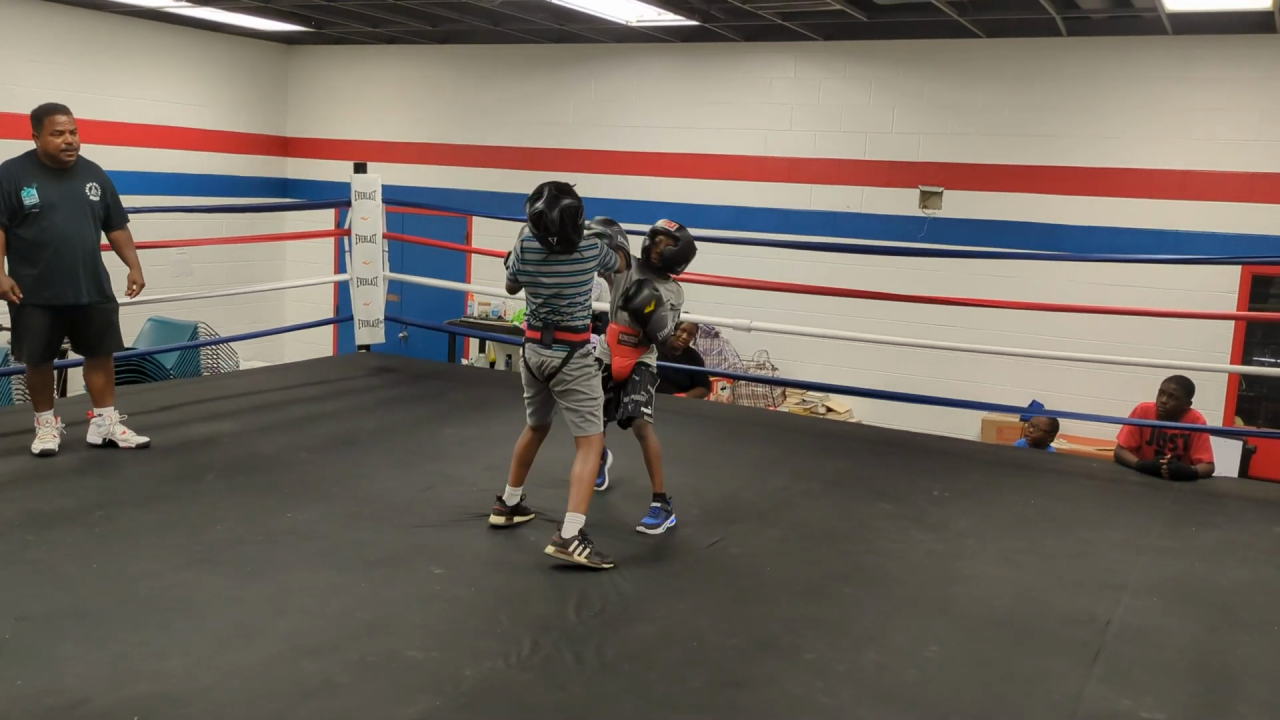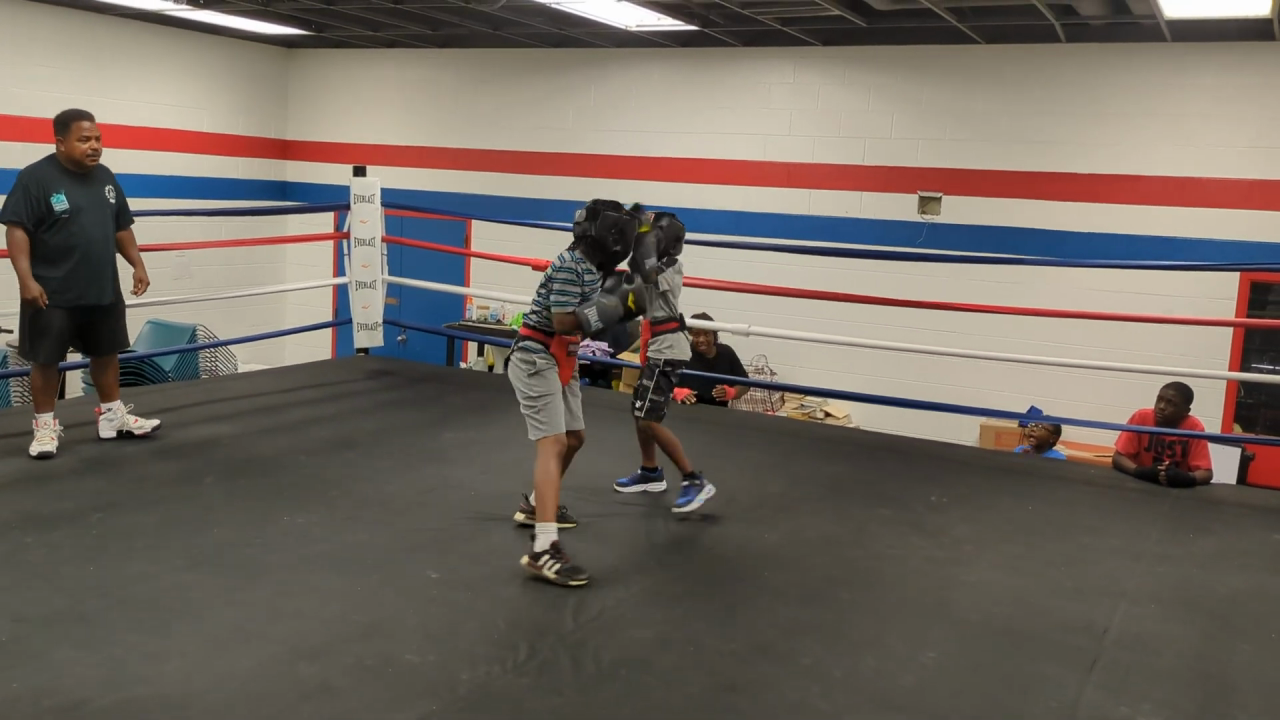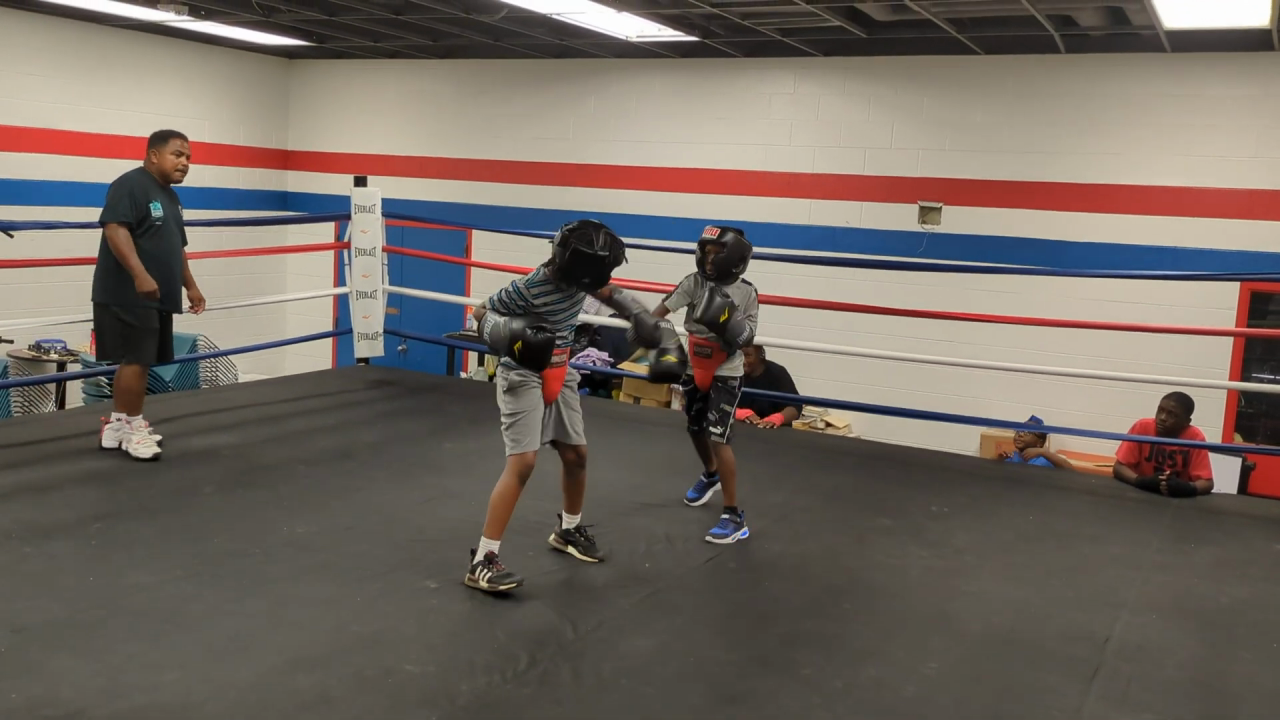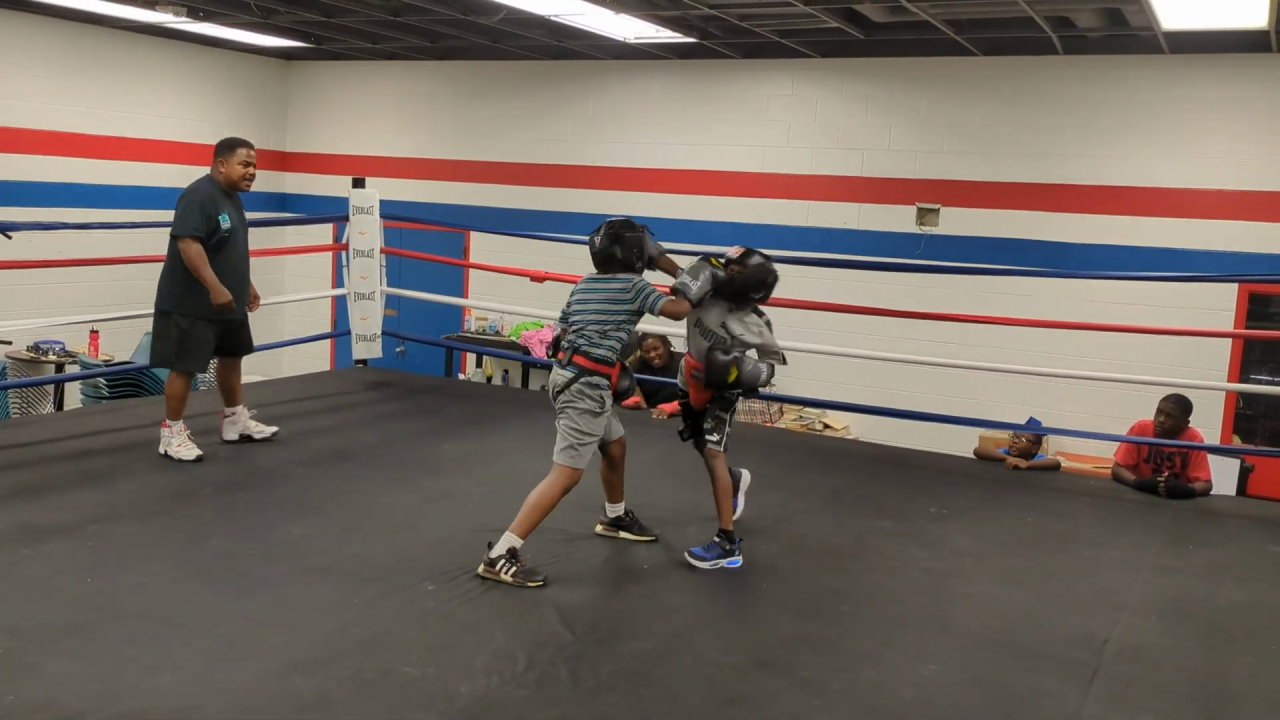
dt=0.7s
person 1, frame 1
left shoulder: (526, 250)
right shoulder: (592, 249)
left elbow: (511, 286)
right elbow: (619, 259)
right wrist: (605, 236)
left hip: (534, 350)
right hip: (572, 355)
left knee: (536, 427)
right knee: (590, 443)
left ankle: (507, 504)
right ankle: (570, 535)
person 1, frame 2
left shoulder: (589, 265)
right shoulder: (569, 266)
left elbow: (594, 307)
right elbow: (563, 323)
left wrist: (616, 296)
right wrist: (612, 306)
left hip: (558, 360)
right hip: (534, 359)
left knee: (573, 437)
right knee: (551, 446)
left ankle: (535, 505)
right ankle: (543, 549)
person 1, frame 3
left shoulder: (574, 273)
right shoulder: (528, 287)
left elbow: (616, 297)
right elbow: (480, 314)
left wrist: (658, 331)
right wrist: (512, 335)
left hip: (559, 375)
right hip: (521, 377)
left knee: (576, 455)
right knee: (521, 463)
left ankle: (568, 529)
right ankle: (483, 560)
person 1, frame 4
left shoulder: (586, 283)
right shoulder: (631, 285)
right elbow: (678, 309)
right wrist: (691, 278)
left hip: (573, 378)
right hip: (587, 386)
left knee: (615, 447)
right knee: (565, 475)
left ankle: (616, 516)
right ankle: (501, 554)
person 2, frame 1
left shoulder: (94, 174)
left elbow: (116, 227)
left wrist: (134, 266)
left hip: (92, 289)
right hip: (35, 293)
left knee: (101, 354)
right knee: (38, 359)
left ankle: (104, 423)
right ankle: (47, 425)
person 2, frame 2
left shoulder: (105, 178)
right shoulder: (36, 178)
left elbow: (121, 227)
left wrist: (138, 265)
left hip: (103, 290)
right hip: (54, 293)
left knee: (107, 353)
right knee: (45, 358)
left ankle: (113, 417)
right ankle: (45, 427)
person 2, frame 3
left shoulder: (170, 195)
right shoulder: (130, 185)
left elbow: (176, 248)
right elbow: (115, 229)
left wrist: (190, 286)
right wrist: (140, 275)
left hip: (158, 297)
right hip: (126, 295)
left knee: (141, 360)
right knee: (135, 359)
left ankle: (117, 427)
right ankle: (132, 428)
person 2, frame 4
left shoulder: (233, 198)
right shoulder: (200, 195)
right elbow: (187, 243)
left wrist: (246, 285)
right wrist: (215, 288)
left hip: (227, 302)
right hip: (192, 303)
left knee: (233, 356)
right knee: (184, 366)
left ankle: (237, 420)
right ankle: (172, 433)
person 3, frame 1
left shoulder: (673, 291)
right shoulder: (626, 267)
left elbow: (661, 336)
left wrist: (650, 305)
left hip: (641, 362)
right hip: (607, 357)
left knee: (642, 426)
left ankle: (661, 503)
right ankle: (600, 456)
person 3, frame 2
left shoulder: (669, 265)
right shoulder: (656, 265)
left elbow: (647, 269)
left wrist: (647, 235)
left hip: (667, 352)
right hip: (655, 350)
left knee: (649, 420)
right knee: (640, 413)
left ankle: (693, 480)
right ankle: (651, 473)
person 3, frame 3
left shoulder: (745, 292)
right shoulder: (693, 283)
left elbow: (746, 341)
right elbow: (662, 310)
left wrist: (727, 320)
left hip: (726, 372)
right hip: (694, 369)
left knee: (717, 440)
right knee: (696, 430)
left ankle: (733, 516)
right ankle: (711, 474)
person 3, frame 4
left shoulder: (751, 320)
right shoulder: (714, 289)
left elbow: (776, 357)
left wrist: (738, 372)
left hip: (724, 389)
right hip: (690, 383)
left knee: (714, 454)
right knee: (701, 445)
left ankle: (726, 544)
right ankle: (734, 480)
